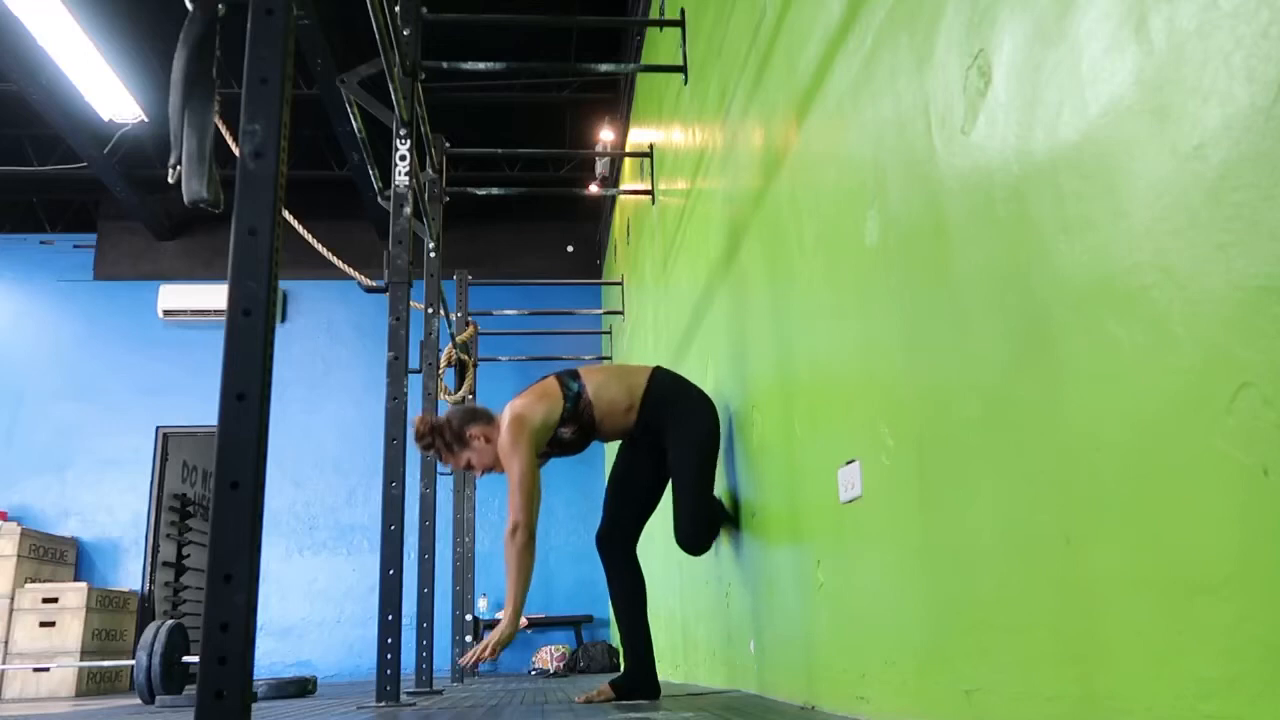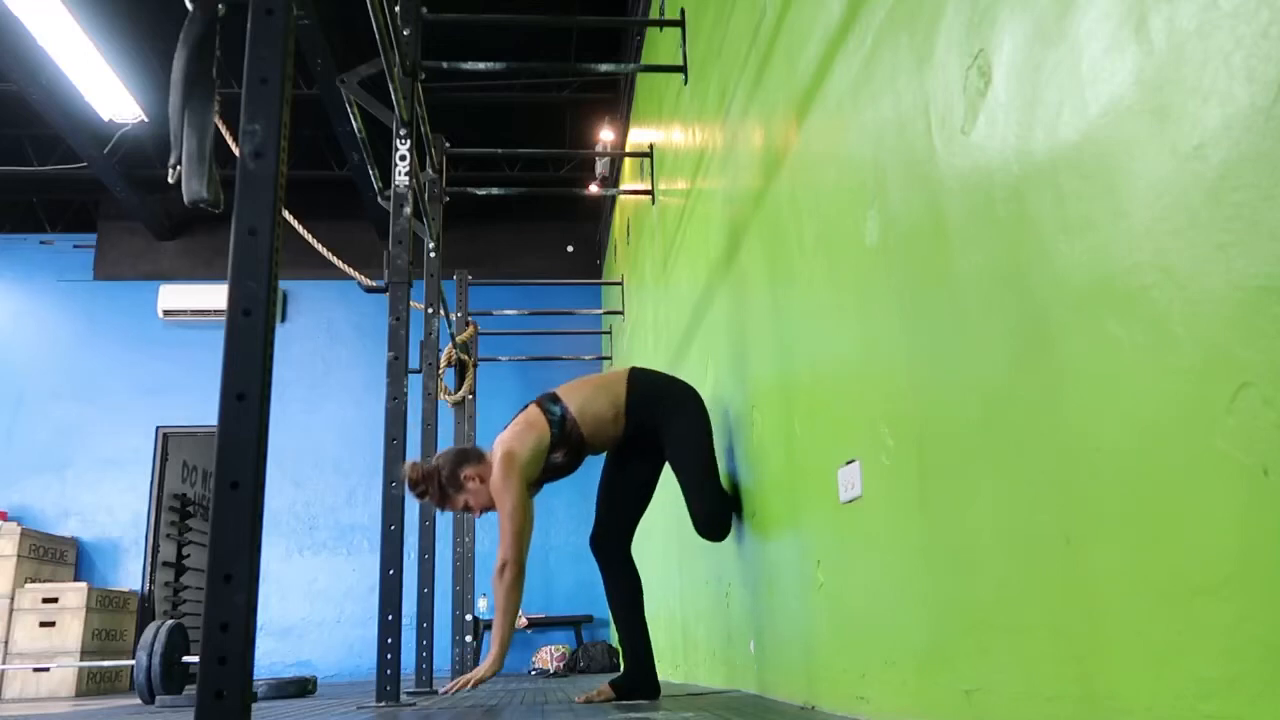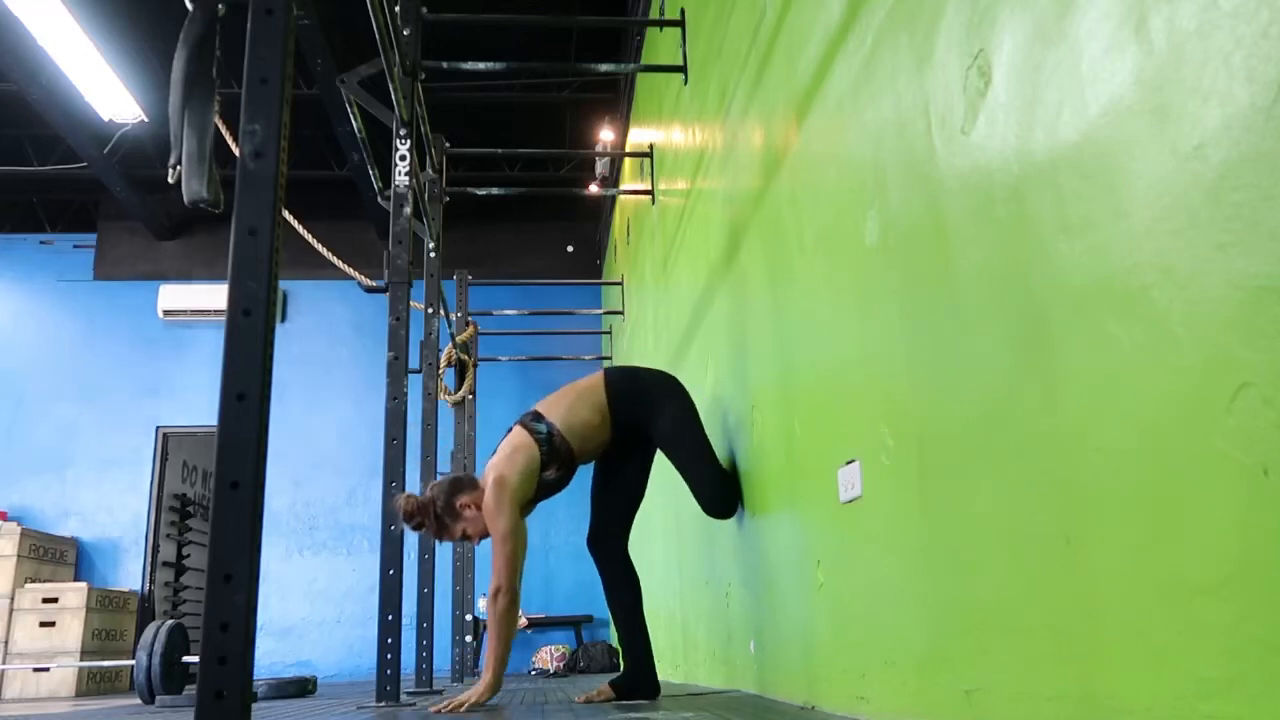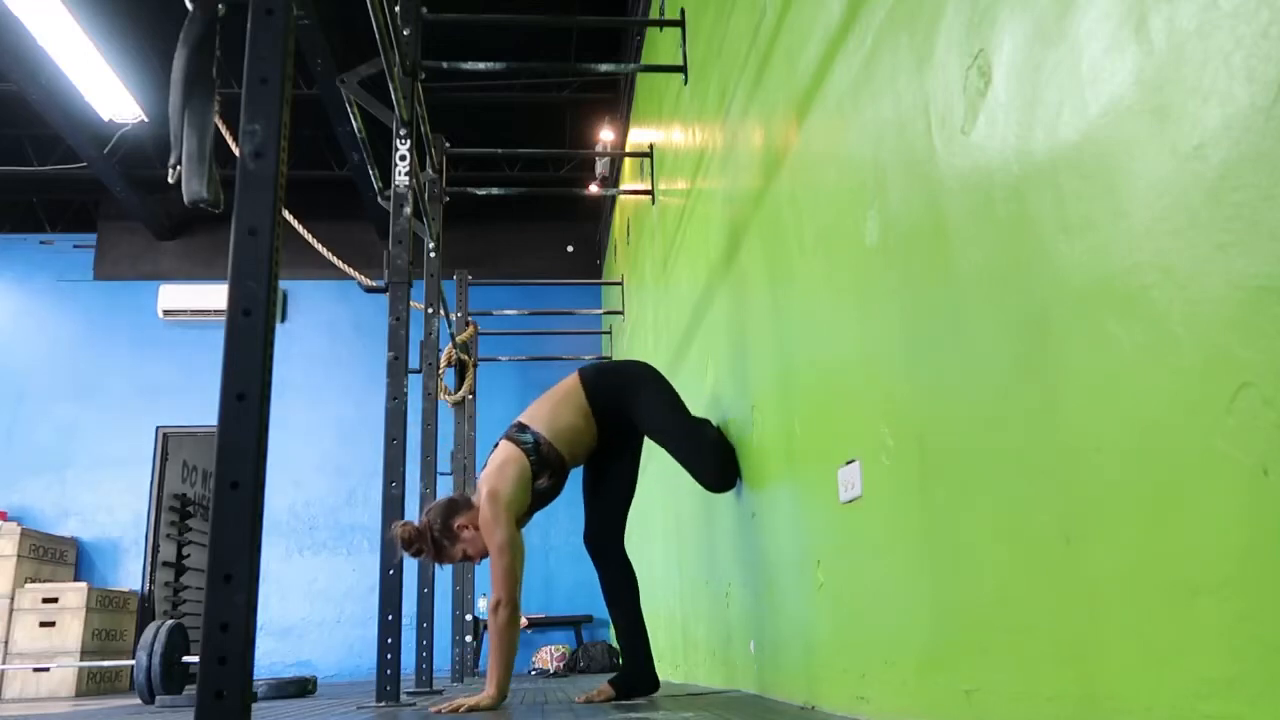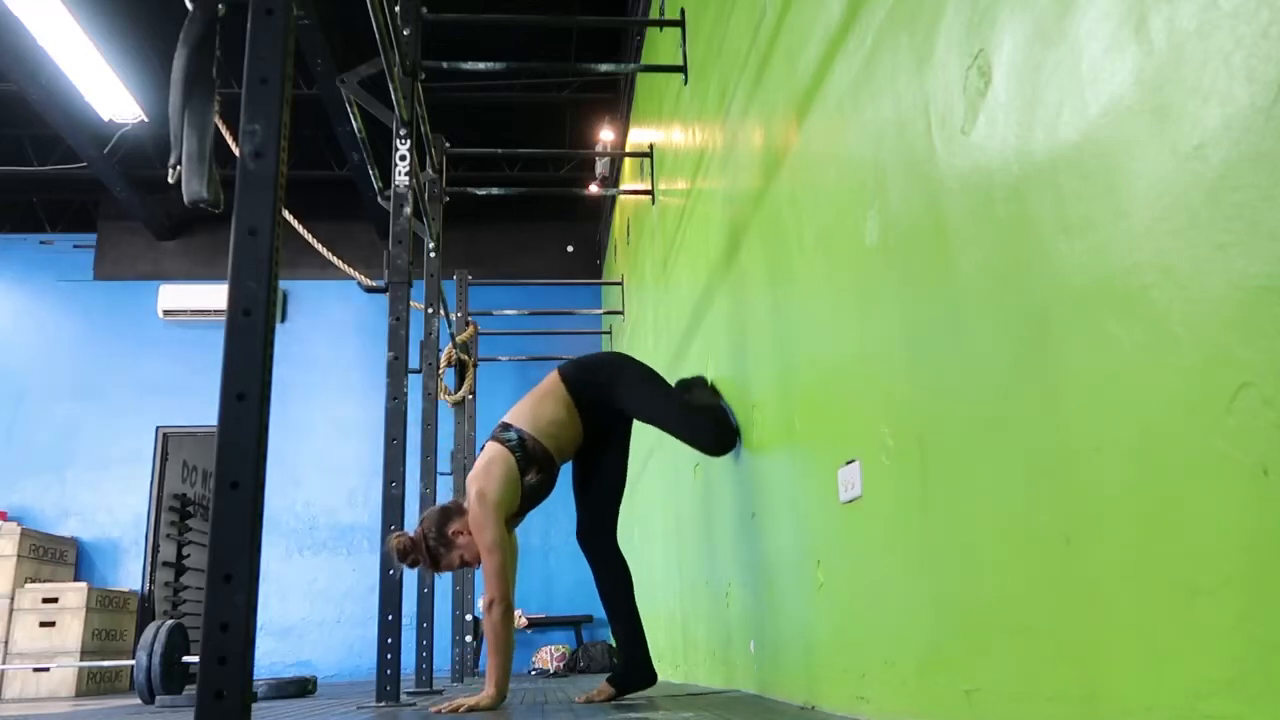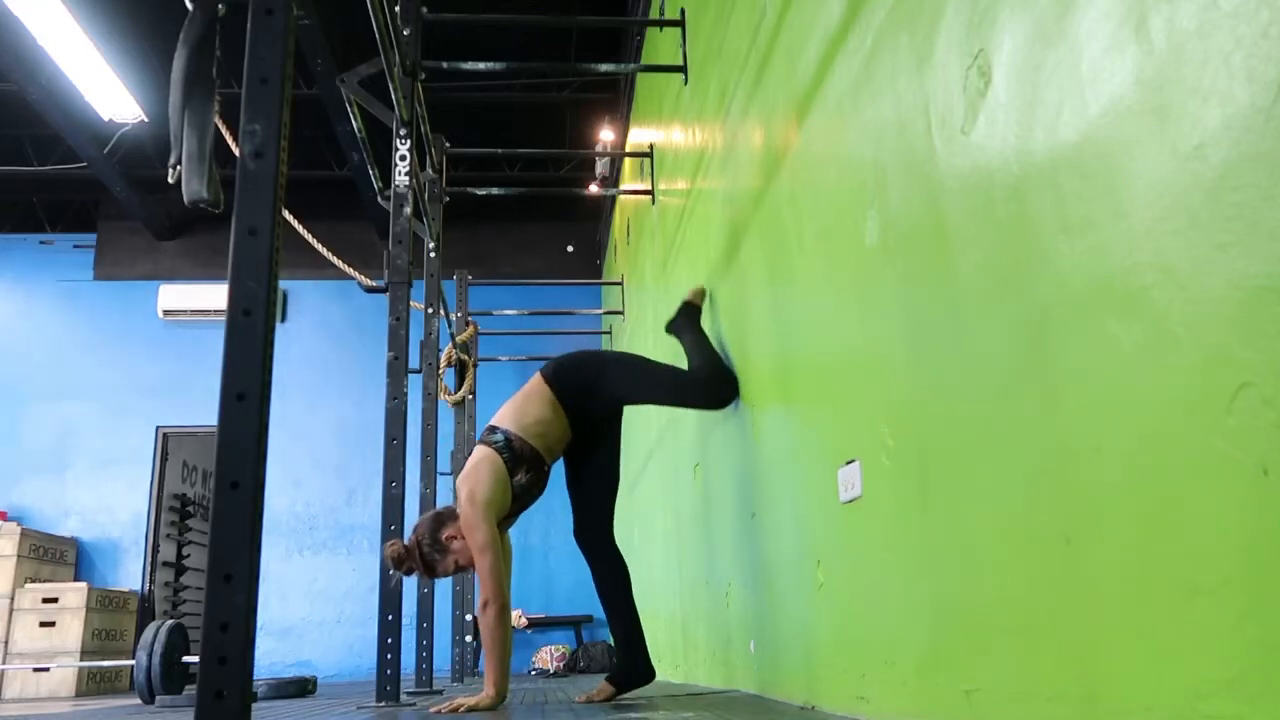
dt=0.2s
person 1, frame 1
left shoulder: (515, 427)
right shoulder: (518, 427)
left elbow: (520, 528)
right elbow: (521, 527)
left wrist: (509, 619)
right wrist: (510, 616)
left hip: (680, 410)
right hip: (651, 425)
left knee: (691, 536)
right knee: (614, 541)
left ankle: (711, 514)
right ankle: (639, 675)
person 1, frame 2
left shoulder: (507, 462)
right shoulder: (509, 459)
left elbow: (509, 564)
right elbow: (510, 563)
left wrist: (496, 655)
right wrist: (497, 651)
left hip: (667, 405)
right hip: (639, 427)
left knee: (710, 524)
right knee: (608, 543)
left ankle: (719, 496)
right ankle: (639, 675)
person 1, frame 3
left shoulder: (500, 486)
right shoulder: (499, 483)
left elbow: (503, 590)
right elbow: (506, 589)
left wrist: (489, 683)
right wrist: (490, 680)
left hip: (649, 399)
right hip: (624, 422)
left knee: (718, 503)
right knee: (606, 544)
right ankle: (639, 675)
person 1, frame 4
left shoulder: (494, 502)
right shoulder: (493, 500)
left elbow: (503, 603)
right elbow: (505, 603)
left wrist: (494, 691)
right wrist: (495, 688)
left hip: (628, 391)
right hip: (608, 411)
left knee: (716, 476)
right knee: (603, 543)
right ankle: (637, 671)
person 1, frame 5
left shoulder: (483, 504)
right shoulder: (493, 508)
left elbow: (497, 603)
right elbow: (499, 603)
left wrist: (493, 691)
right wrist: (495, 689)
left hip: (603, 383)
right hip: (592, 405)
left knee: (715, 440)
right knee: (596, 538)
left ankle: (695, 394)
right ankle: (634, 666)
person 1, frame 6
left shoulder: (475, 504)
right shoulder: (487, 513)
left elbow: (492, 603)
right elbow: (495, 602)
left wrist: (493, 692)
right wrist: (495, 689)
left hip: (585, 382)
right hip: (581, 410)
left knee: (716, 389)
right knee: (594, 537)
left ankle: (687, 322)
right ankle: (632, 664)
